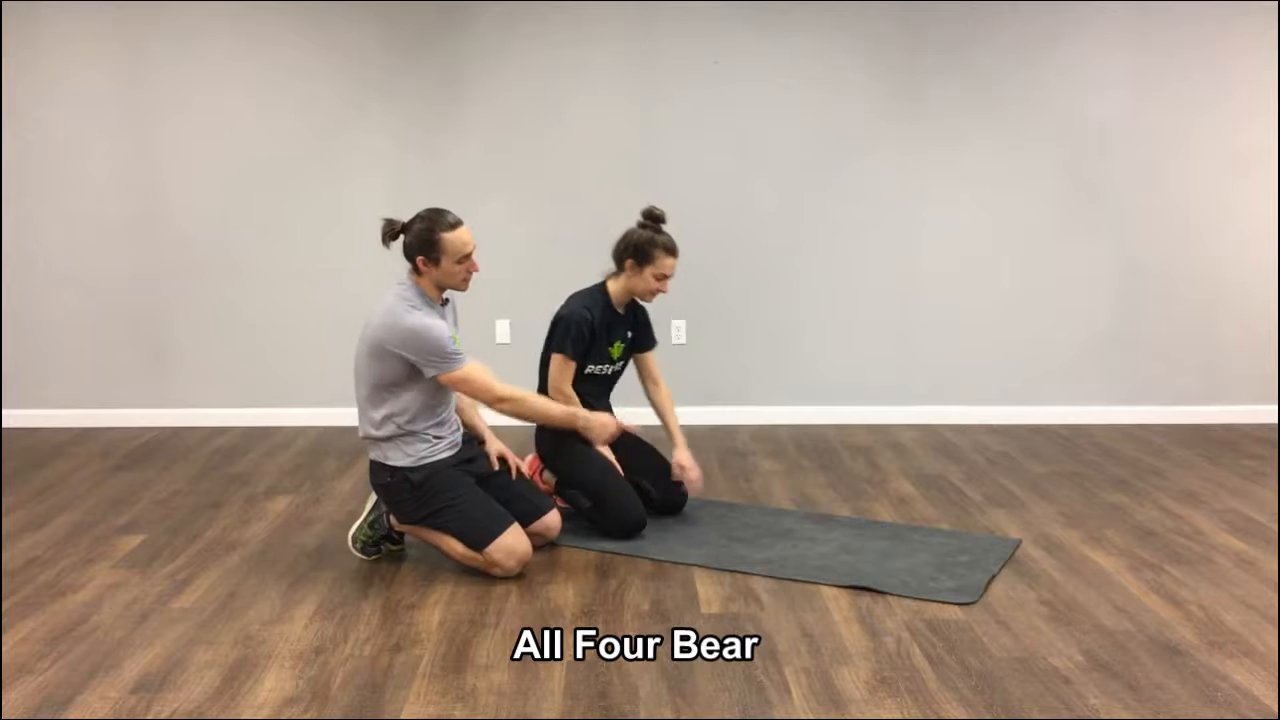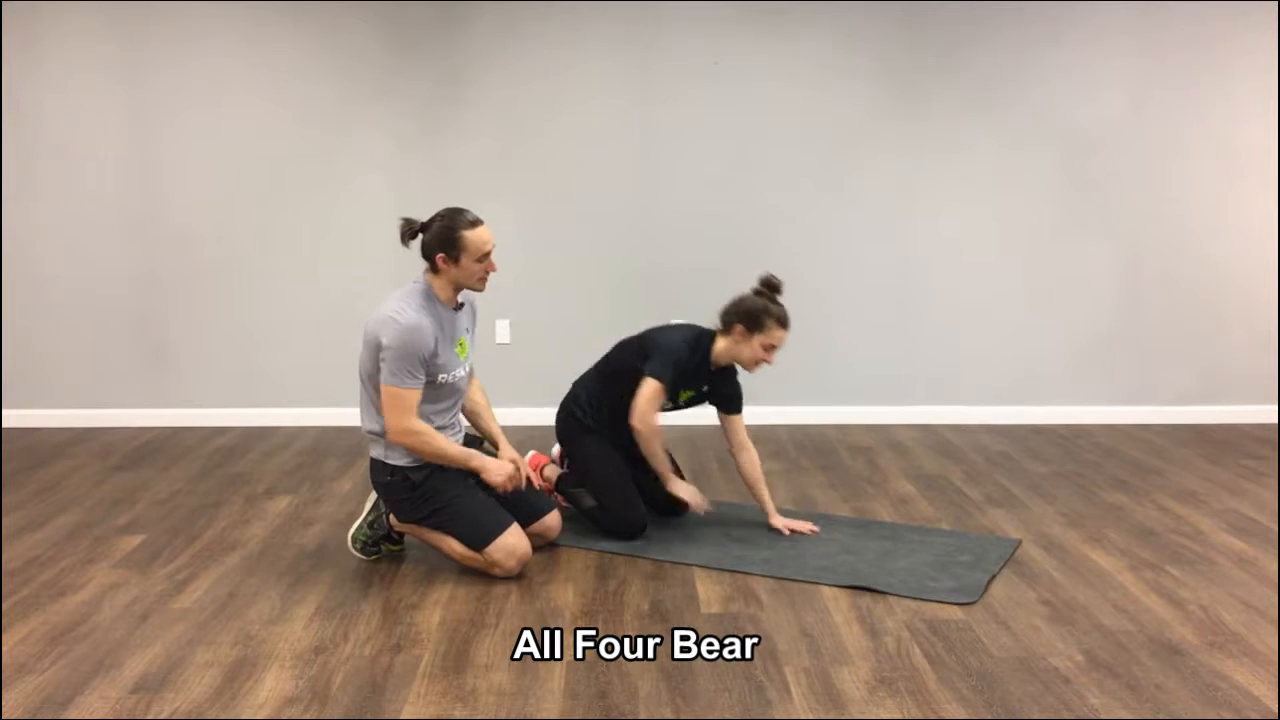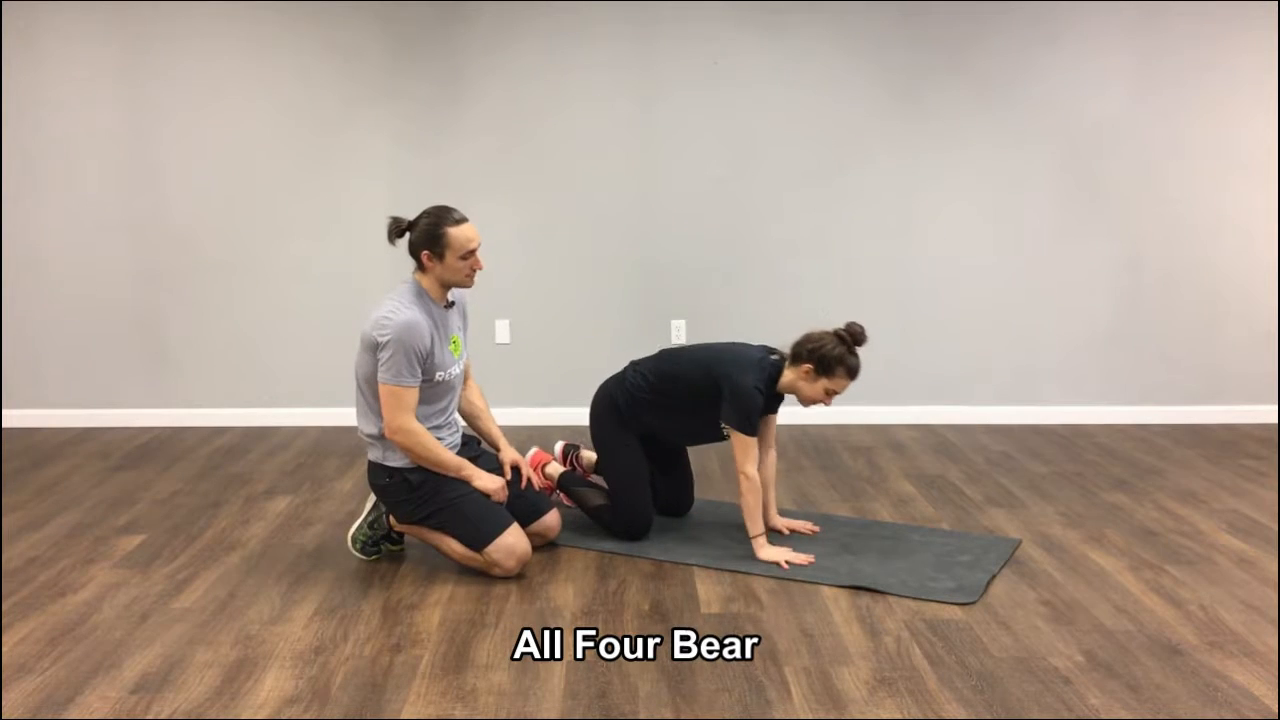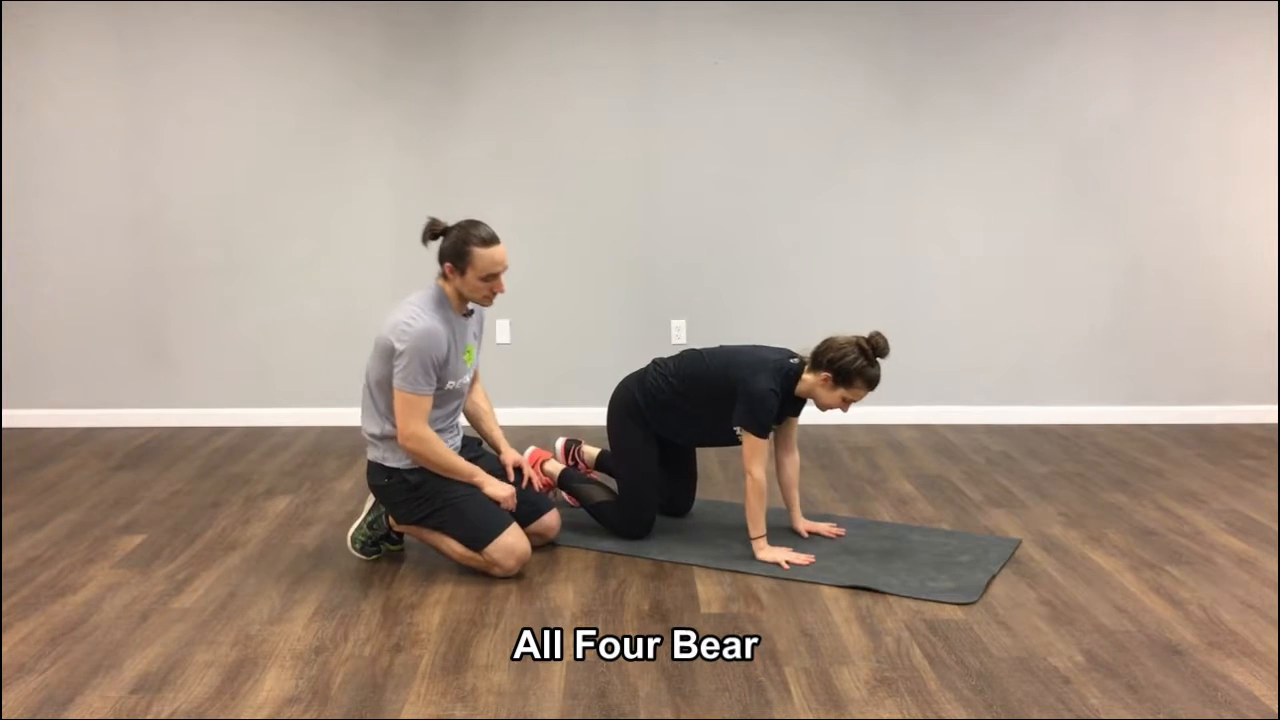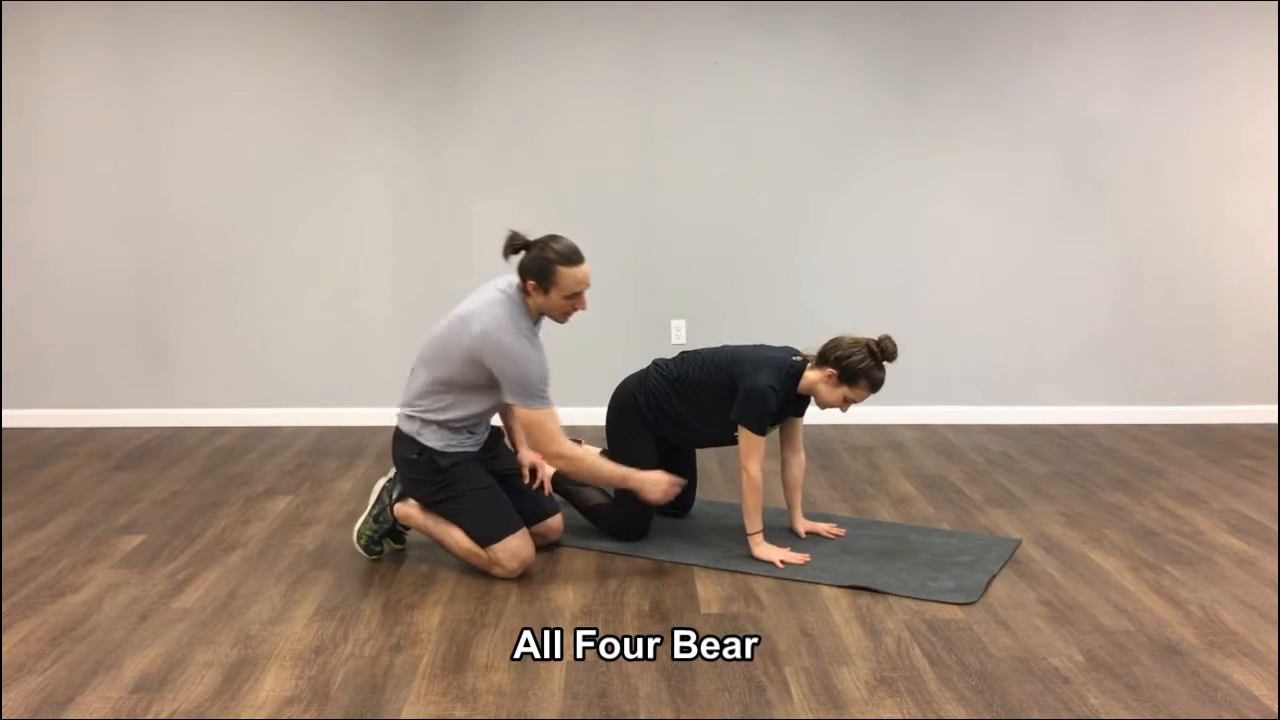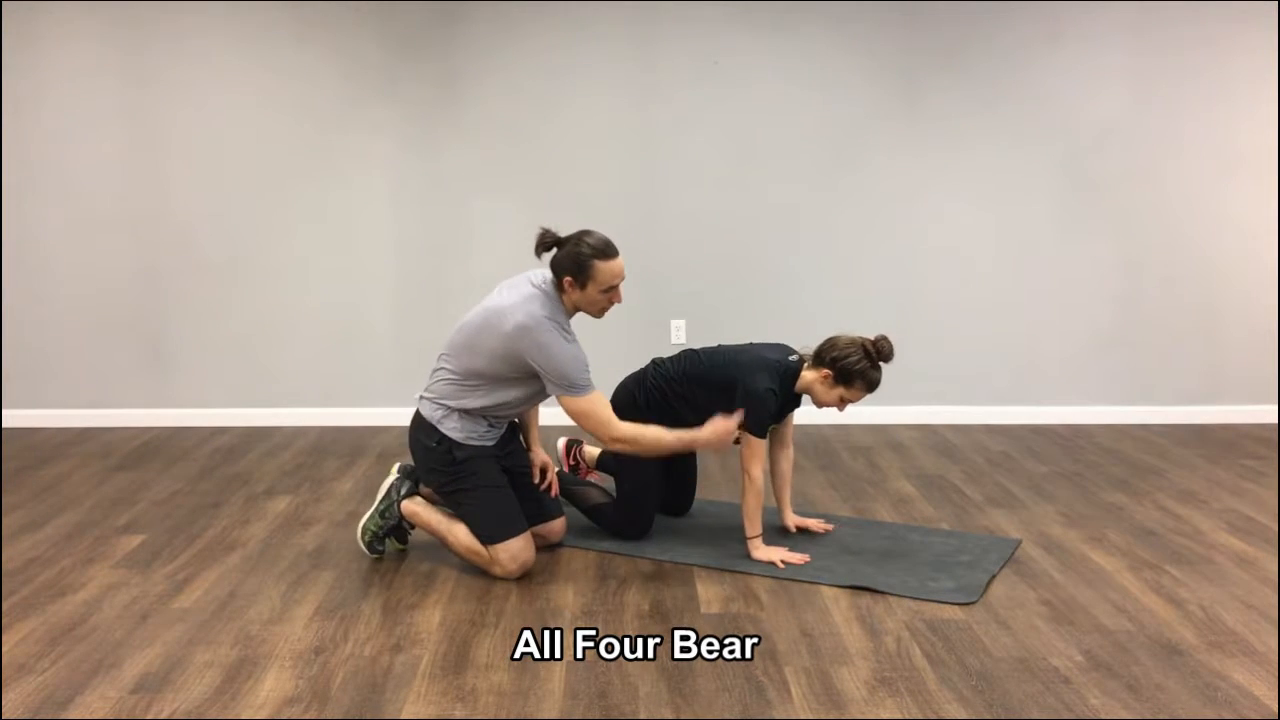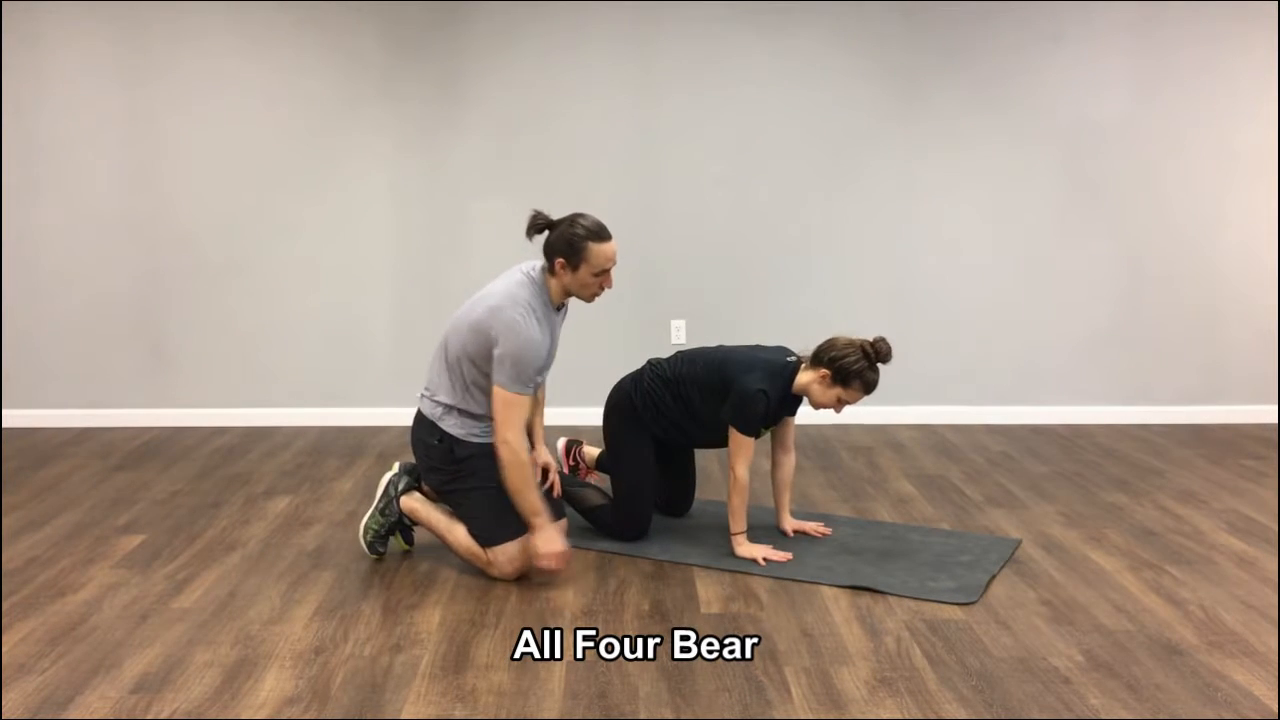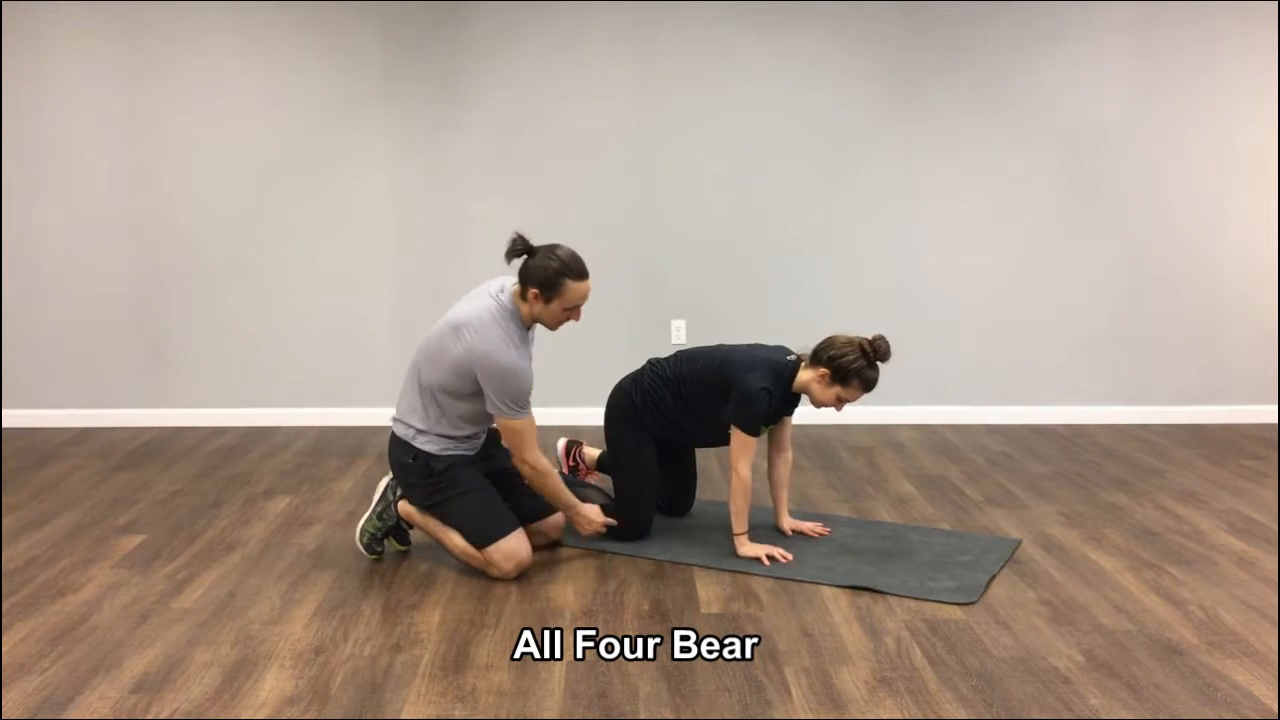
dt=0.5s
person 1, frame 1
left shoulder: (437, 299)
right shoulder: (412, 322)
right elbow: (499, 397)
left wrist: (486, 436)
right wrist: (582, 421)
left hip: (453, 447)
right hip: (412, 468)
left knee: (546, 526)
right knee: (511, 556)
left ankle: (426, 514)
right ankle: (397, 520)
person 1, frame 2
left shoulder: (463, 302)
right shoulder: (409, 324)
right elbow: (404, 430)
left wrist: (501, 444)
right wrist: (482, 463)
left hip: (451, 446)
right hip: (409, 467)
left knee: (547, 526)
right knee: (511, 555)
left ankle: (421, 515)
right ankle: (397, 519)
person 1, frame 3
left shoulder: (454, 301)
right shoulder: (404, 323)
right elbow: (400, 429)
left wrist: (502, 446)
right wrist: (472, 475)
left hip: (453, 447)
right hip: (408, 469)
left knee: (547, 525)
right knee: (511, 555)
left ankle: (422, 514)
right ankle: (396, 519)
person 1, frame 4
left shoulder: (471, 308)
right shoulder: (422, 330)
right elbow: (412, 437)
left wrist: (502, 447)
right wrist: (482, 481)
left hip: (453, 447)
right hip: (408, 468)
left knee: (546, 525)
right knee: (510, 555)
left ankle: (424, 514)
right ankle: (396, 518)
person 1, frame 5
left shoulder: (510, 292)
right shoulder: (513, 341)
right elbow: (556, 451)
left wrist: (521, 447)
right wrist: (637, 481)
left hip: (474, 435)
right hip: (433, 448)
left knee: (548, 529)
right knee: (514, 559)
left ankle: (426, 495)
right ankle: (401, 509)
person 1, frame 6
left shoulder: (539, 285)
right shoulder: (547, 334)
right elbow: (614, 435)
left wrist: (533, 446)
right wrist: (701, 438)
left hip: (492, 428)
right hip: (450, 438)
left knee: (551, 530)
right knee: (514, 560)
left ankle: (429, 486)
right ankle: (406, 505)
person 1, frame 7
left shoulder: (549, 290)
right shoulder: (522, 324)
right elbow: (509, 441)
left wrist: (540, 445)
right wrist: (538, 525)
left hip: (493, 426)
right hip: (452, 437)
left knee: (554, 530)
right knee: (511, 561)
left ankle: (429, 485)
right ankle: (406, 502)
person 1, frame 8
left shoulder: (506, 292)
right shoulder: (501, 352)
right elbow: (528, 460)
left wrist: (525, 447)
right wrist: (577, 511)
left hip: (473, 440)
right hip: (429, 453)
left knee: (550, 526)
right knee: (512, 559)
left ankle: (429, 500)
right ankle: (405, 507)
person 2, frame 1
left shoulder: (636, 316)
right shoulder: (580, 314)
left elbow: (654, 383)
right elbow: (558, 390)
left wrist: (680, 446)
right wrist: (597, 445)
right hip: (563, 433)
left knee: (672, 498)
right knee: (627, 520)
left ankle: (586, 475)
right ankle: (549, 479)
person 2, frame 2
left shoulder: (723, 376)
right shoulder: (679, 349)
left elbow: (741, 447)
right elbow: (642, 420)
left wrist: (772, 513)
right wrist: (670, 480)
left hip: (621, 429)
right hip: (583, 423)
left knee: (674, 504)
right knee: (629, 523)
left ankle: (580, 467)
right ankle: (550, 474)
person 2, frame 3
left shoulder: (773, 374)
right shoulder: (747, 383)
left elbow: (766, 451)
right elbow: (747, 471)
left wrist: (772, 516)
right wrist: (760, 544)
left hip: (653, 416)
right hip: (617, 411)
left knee: (677, 505)
right knee: (633, 524)
left ankle: (580, 459)
right ankle: (550, 469)
person 2, frame 4
left shoulder: (795, 376)
right shoulder: (764, 386)
left elbow: (788, 453)
right elbow: (755, 472)
left wrist: (797, 518)
right wrist: (760, 545)
left hip: (667, 415)
right hip: (636, 408)
left knee: (678, 505)
right knee: (635, 523)
left ankle: (578, 454)
right ankle: (550, 468)
person 2, frame 5
left shoulder: (798, 377)
right shoulder: (765, 385)
left elbow: (793, 453)
right elbow: (750, 469)
left wrist: (798, 518)
right wrist: (757, 543)
left hip: (668, 416)
right hip: (637, 409)
left knee: (678, 506)
right knee: (631, 526)
right ankle: (549, 476)
person 2, frame 6
left shoulder: (793, 372)
right shoulder: (763, 386)
left elbow: (782, 447)
right elbow: (753, 471)
left wrist: (787, 512)
right wrist: (756, 544)
left hip: (668, 413)
right hip: (637, 408)
left knee: (677, 505)
right knee: (632, 525)
left ankle: (581, 455)
person 2, frame 7
left shoulder: (792, 375)
right shoulder: (756, 387)
left elbow: (784, 452)
right elbow: (738, 470)
left wrist: (785, 517)
right wrist: (740, 541)
left hip: (666, 417)
right hip: (633, 409)
left knee: (676, 505)
right knee: (630, 526)
left ankle: (583, 456)
person 2, frame 8
left shoulder: (790, 374)
right shoulder: (758, 385)
left elbow: (780, 452)
right elbow: (740, 469)
left wrist: (783, 516)
right wrist: (742, 541)
left hip: (667, 417)
right hip: (635, 410)
left knee: (677, 505)
right knee: (633, 526)
left ankle: (583, 457)
